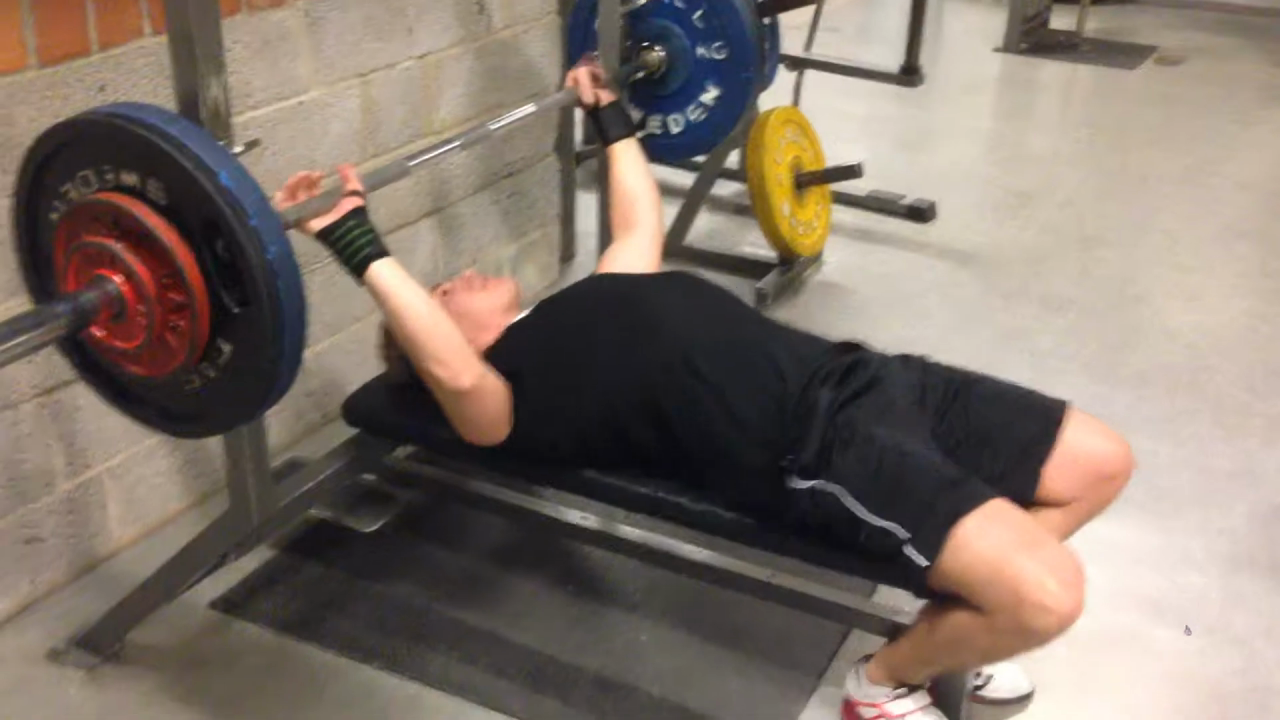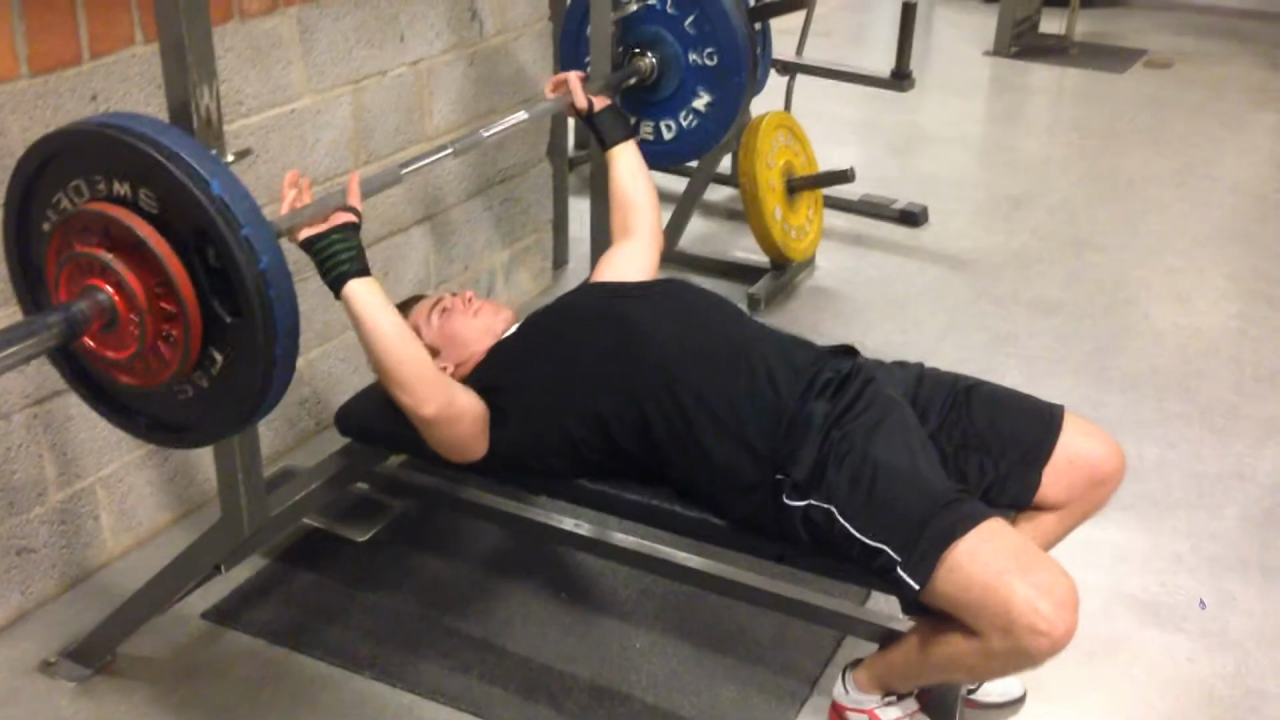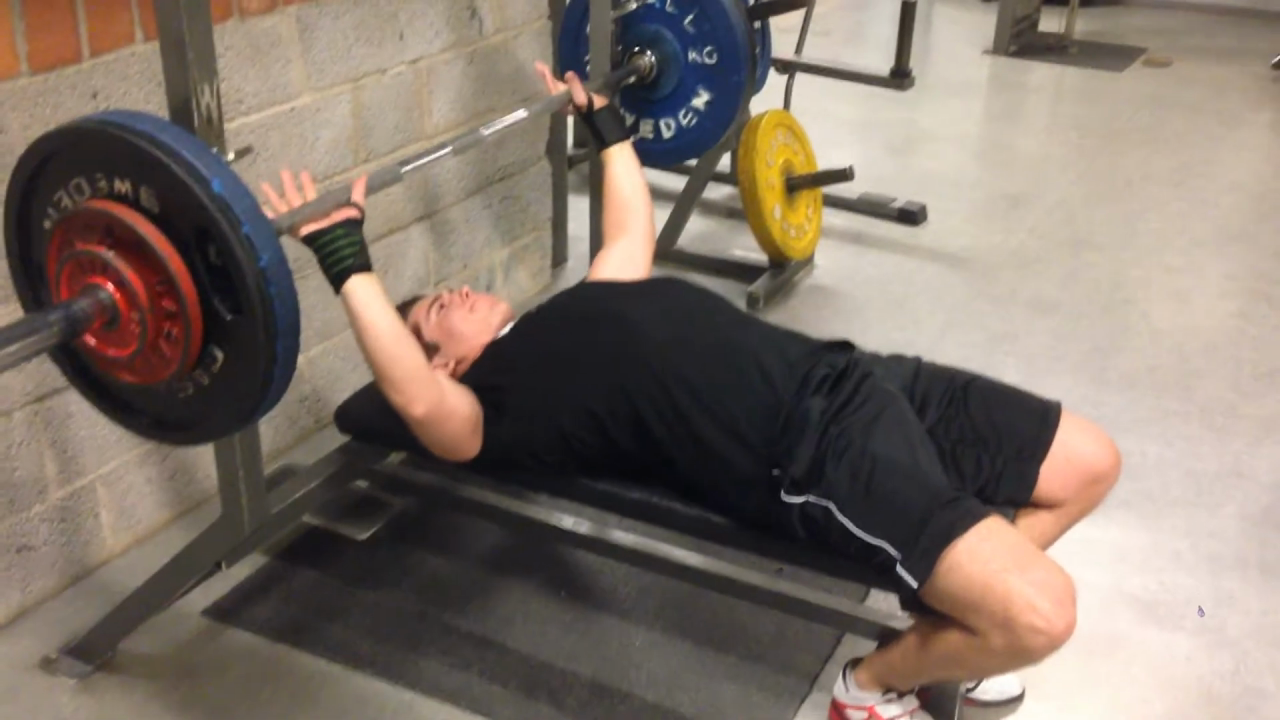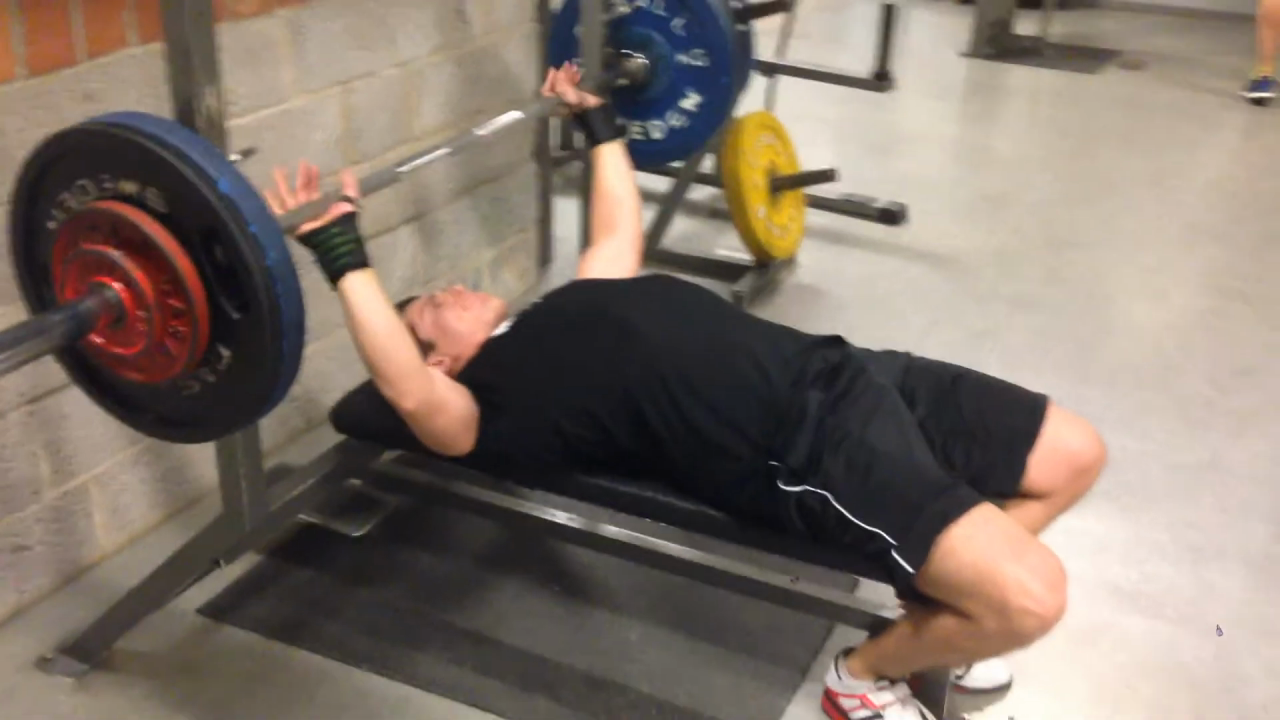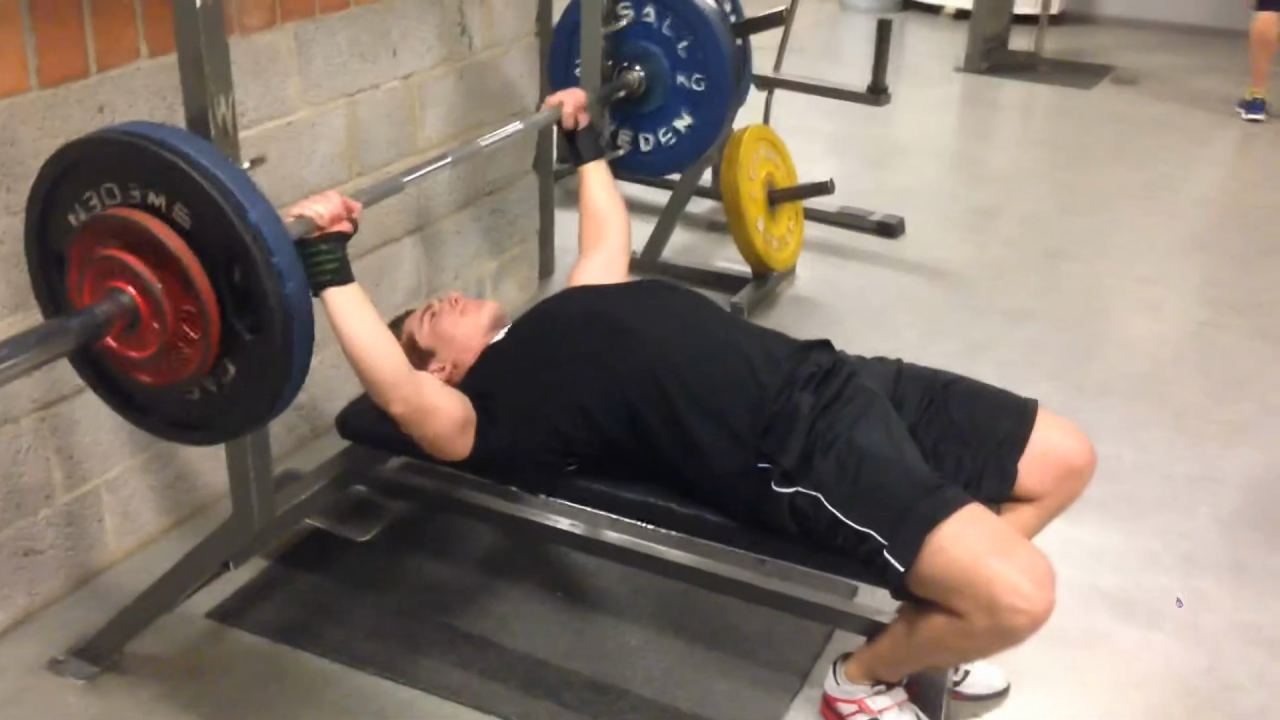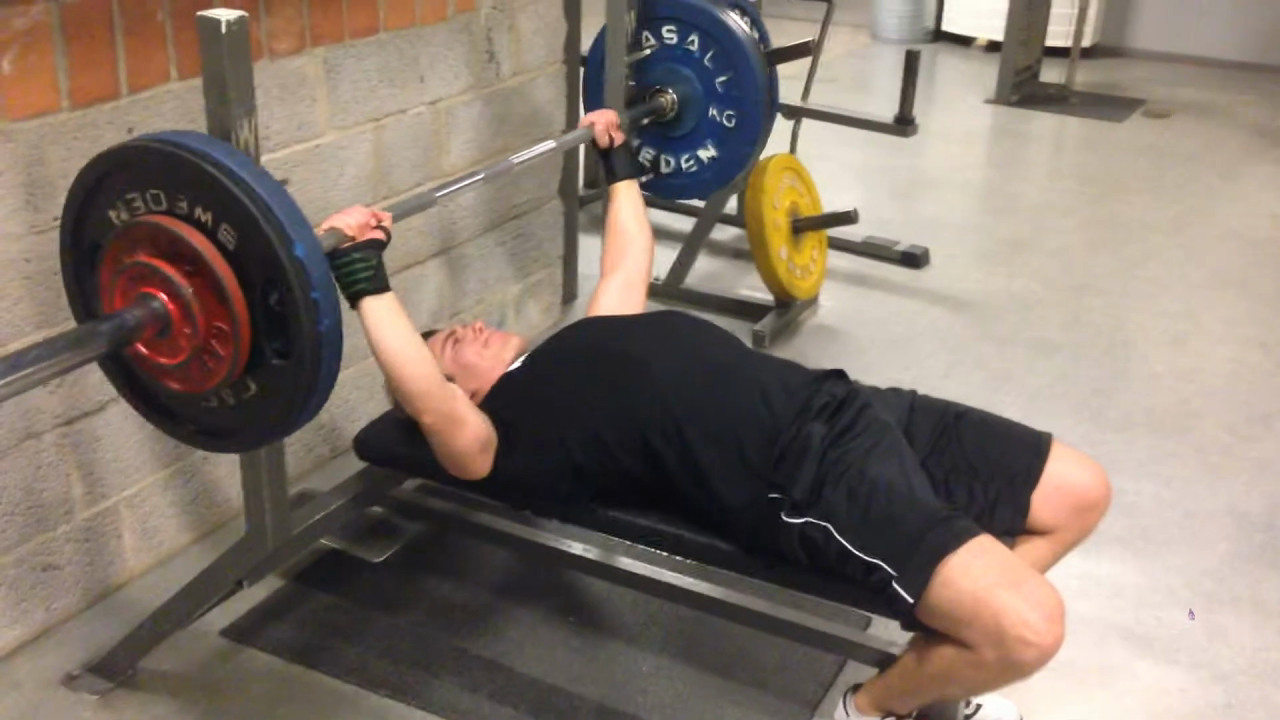
dt=0.5s
person 1, frame 1
left shoulder: (579, 312)
right shoulder: (504, 395)
left elbow: (642, 226)
right elbow: (456, 374)
left wrist: (607, 116)
right wrist: (361, 249)
left hip: (853, 379)
right hip: (809, 449)
left knee: (1100, 464)
right knee: (1043, 597)
left ankle: (945, 626)
person 1, frame 2
left shoulder: (573, 317)
right shoulder: (496, 408)
left elbow: (640, 234)
right elbow: (426, 402)
left wrist: (605, 120)
right wrist: (342, 265)
left hip: (845, 384)
right hip: (808, 459)
left knee: (1094, 467)
right knee: (1038, 621)
left ankle: (948, 623)
person 1, frame 3
left shoulder: (567, 317)
right shoulder: (494, 406)
left elbow: (634, 232)
right elbow: (420, 405)
left wrist: (601, 119)
right wrist: (345, 260)
left hip: (839, 379)
right hip: (806, 455)
left knee: (1089, 465)
right knee: (1036, 618)
left ankle: (944, 623)
person 1, frame 4
left shoulder: (561, 310)
right shoulder: (492, 403)
left elbow: (619, 228)
right elbow: (411, 397)
left wrist: (594, 119)
right wrist: (342, 255)
left hip: (833, 373)
right hip: (800, 450)
left knee: (1076, 457)
right knee: (1026, 600)
left ankle: (931, 609)
person 1, frame 5
left shoulder: (554, 324)
right shoulder: (494, 409)
left elbow: (610, 241)
right elbow: (404, 402)
left wrist: (583, 140)
right wrist: (326, 266)
right hip: (790, 449)
left knee: (1065, 460)
right knee: (1017, 598)
left ankle: (925, 618)
person 1, frame 6
left shoulder: (572, 351)
right shoulder: (503, 435)
left elbow: (628, 267)
right elbow: (432, 412)
left wrist: (619, 160)
right wrist: (363, 280)
right hip: (798, 477)
left knee: (1081, 494)
right knee: (1025, 632)
